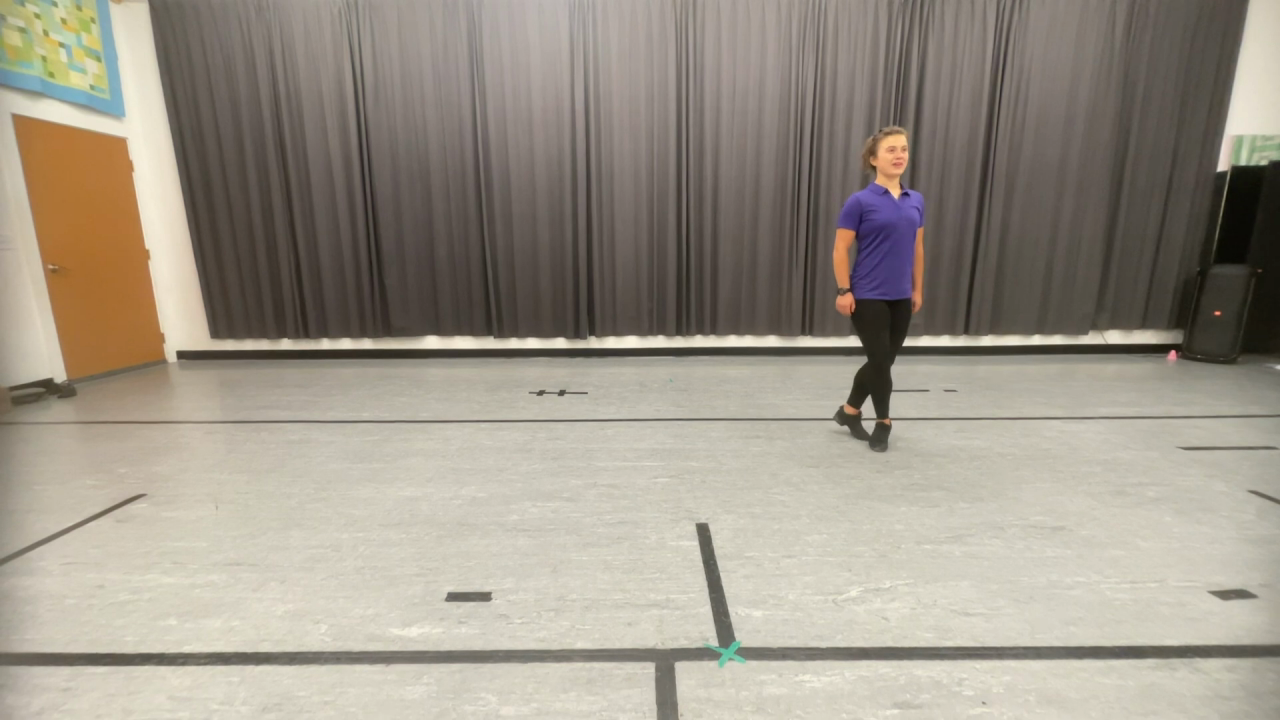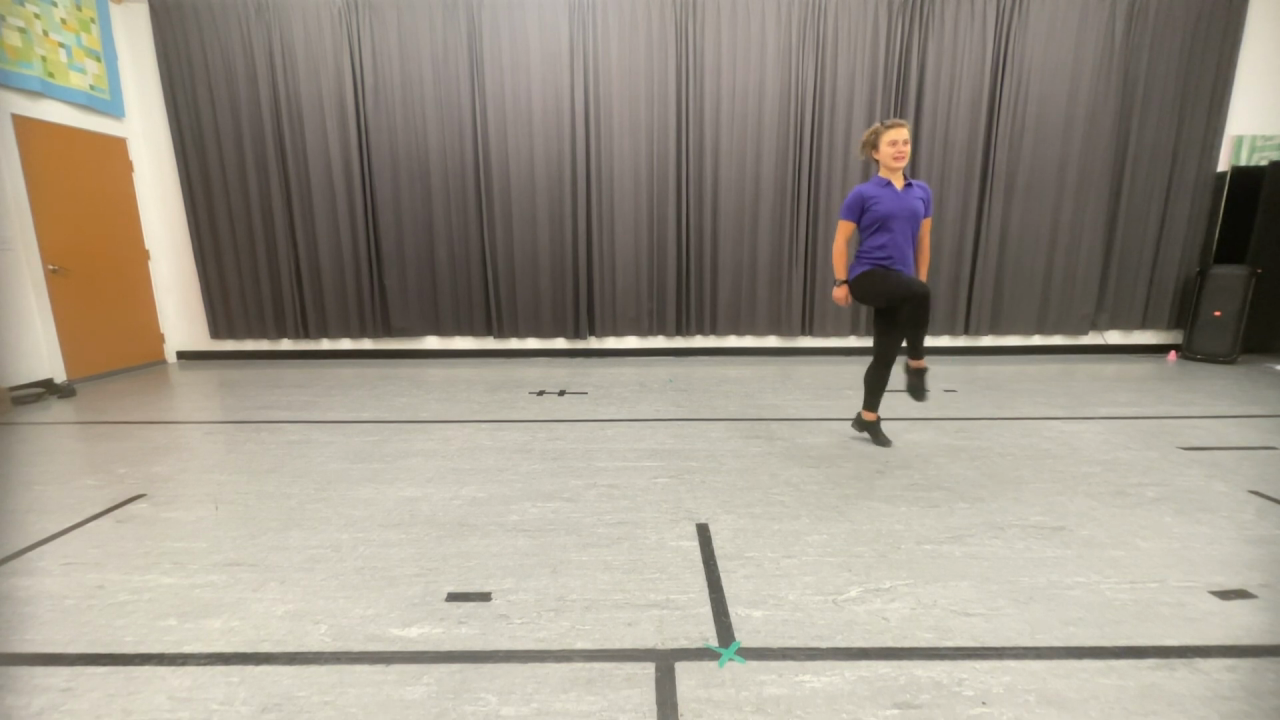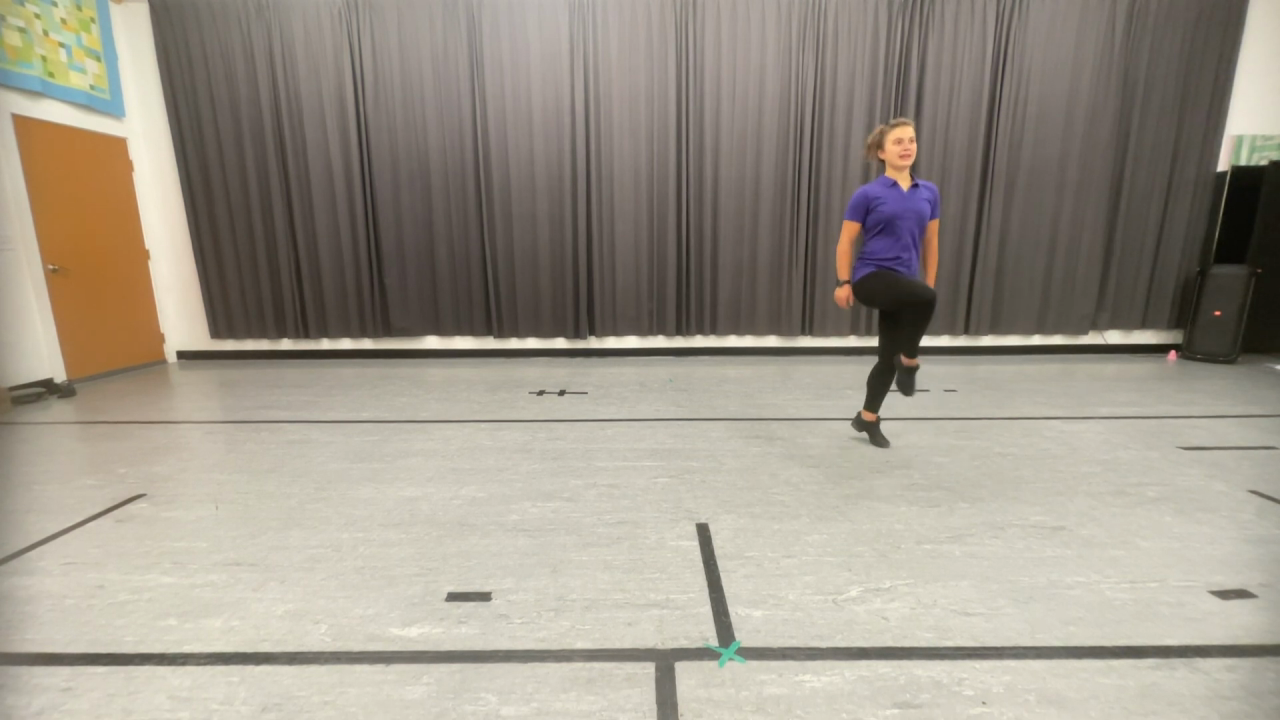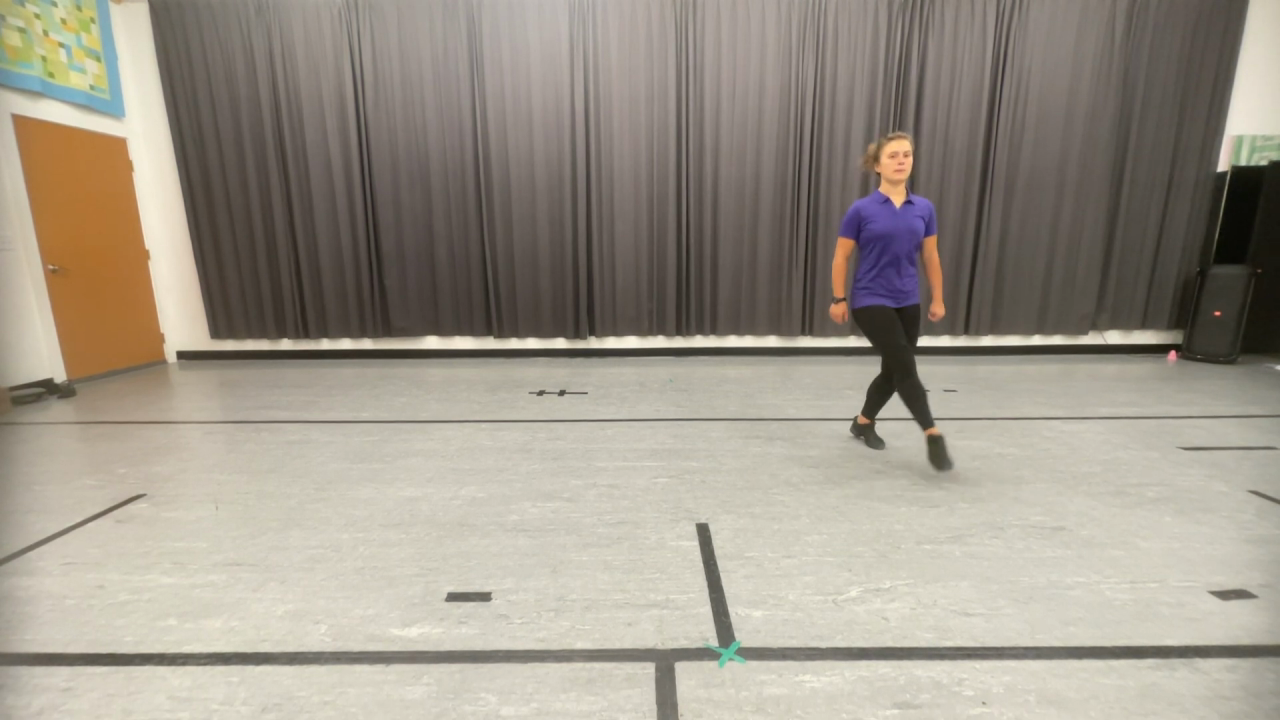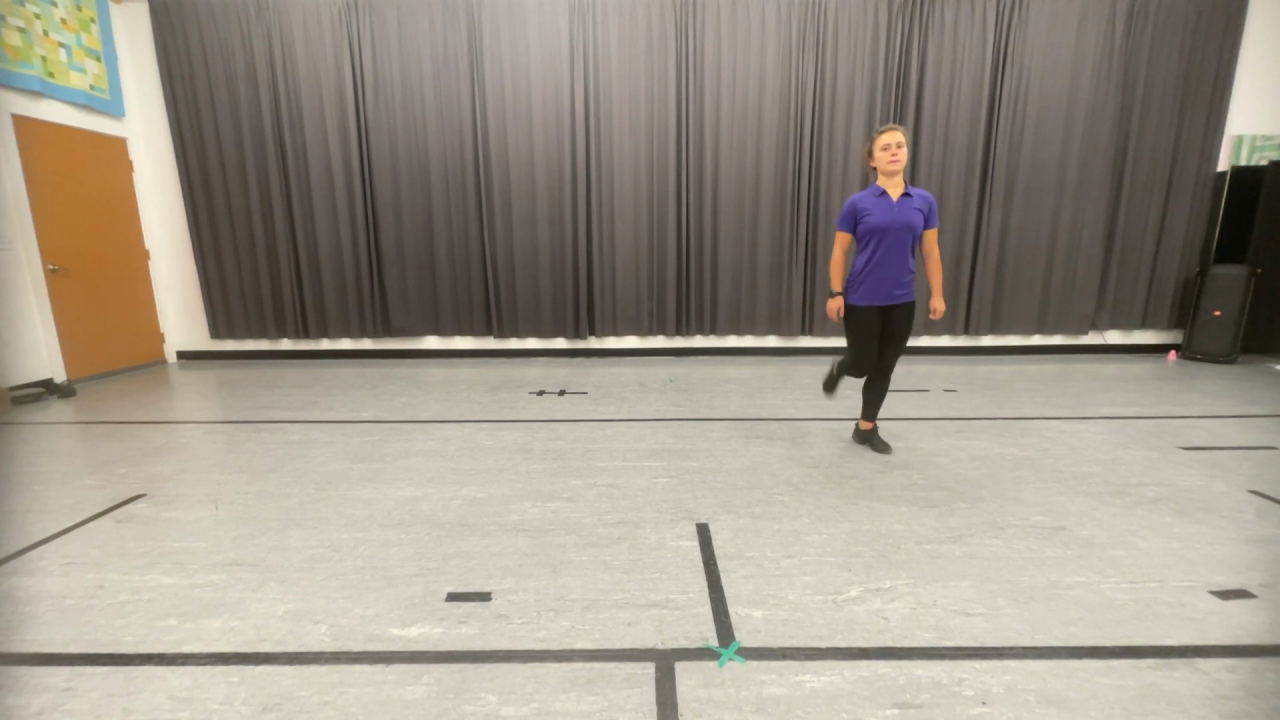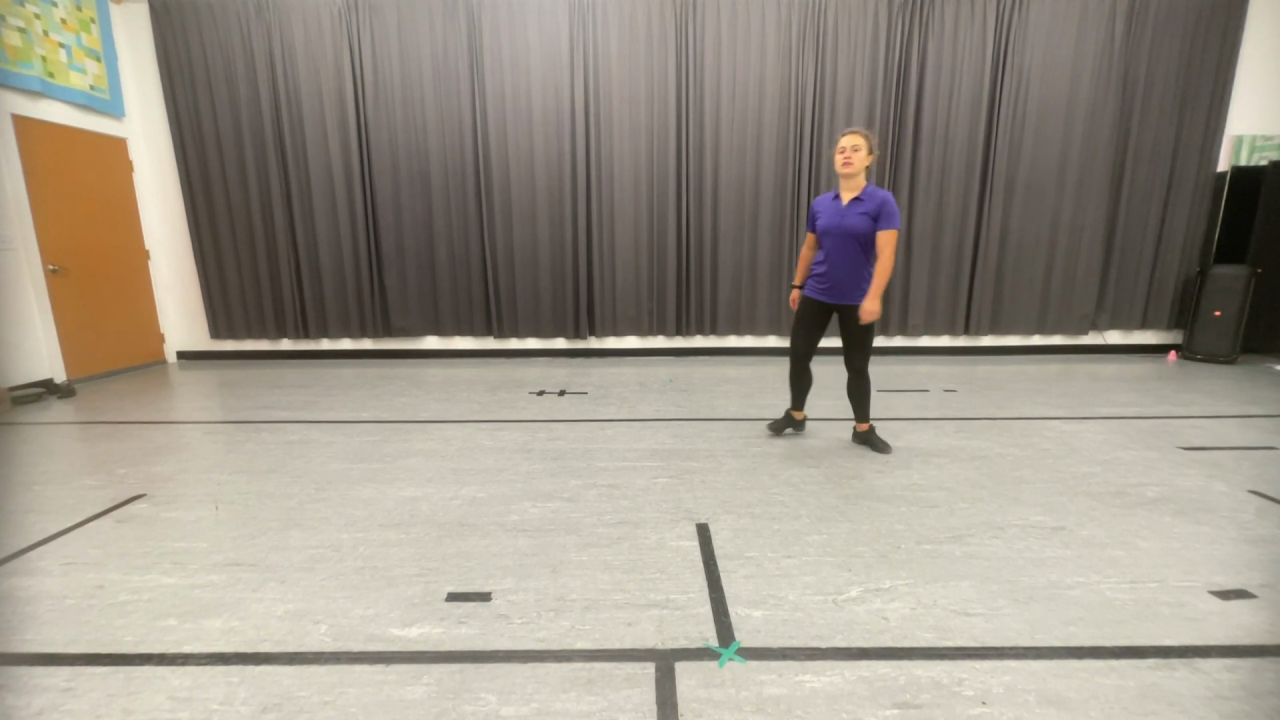
dt=0.5s
person 1, frame 1
left shoulder: (916, 201)
right shoulder: (860, 201)
left elbow: (917, 249)
right elbow: (841, 249)
left wrist: (917, 289)
right wrist: (844, 291)
left hip: (900, 297)
right hip: (867, 295)
left knee: (885, 360)
right knee: (879, 358)
left ankle: (849, 411)
right ankle: (882, 423)
person 1, frame 2
left shoulder: (922, 192)
right shoulder: (863, 194)
left elbow: (922, 240)
right elbow: (841, 241)
left wrist: (921, 279)
right wrist: (840, 282)
left hip: (898, 282)
right hip: (867, 277)
left knee: (887, 353)
right knee: (918, 293)
left ankle: (868, 417)
right ankle: (917, 363)
person 1, frame 3
left shoulder: (929, 192)
right shoulder: (867, 194)
left elbow: (930, 240)
right elbow: (846, 241)
left wrist: (929, 280)
right wrist: (843, 283)
left hip: (904, 279)
right hip: (871, 276)
left knee: (889, 353)
right knee: (921, 299)
left ankle: (868, 418)
right ankle: (909, 360)
person 1, frame 4
left shoulder: (924, 209)
right shoulder: (860, 210)
left elbow: (931, 257)
right elbow: (841, 258)
left wrist: (937, 298)
right wrist: (839, 299)
left hip: (908, 303)
right hip: (870, 301)
left knee: (894, 371)
right knee: (904, 364)
left ankle: (863, 423)
right ankle: (932, 436)
person 1, frame 5
left shoulder: (924, 202)
right shoulder: (857, 203)
left elbow: (931, 251)
right elbow: (840, 252)
left wrist: (937, 294)
right wrist: (836, 294)
left hip: (902, 301)
right hip: (862, 299)
left knee: (884, 368)
right knee: (862, 362)
left ankle: (867, 428)
right ankle: (839, 369)
person 1, frame 6
left shoulder: (882, 202)
right shoulder: (820, 205)
left elbow: (885, 255)
left wrist: (874, 297)
right wrist: (797, 285)
left hip: (856, 299)
right hip: (817, 295)
left knee: (857, 366)
right knee: (799, 355)
left ankle: (863, 429)
right ankle: (795, 415)
